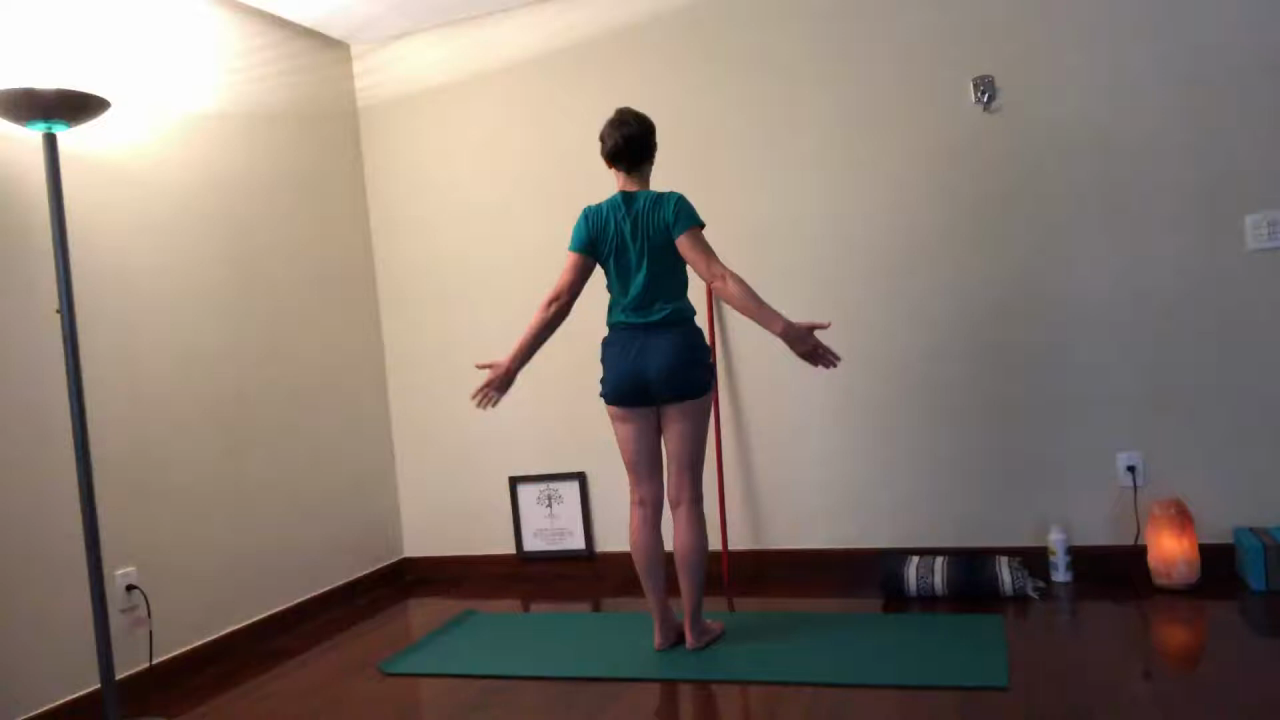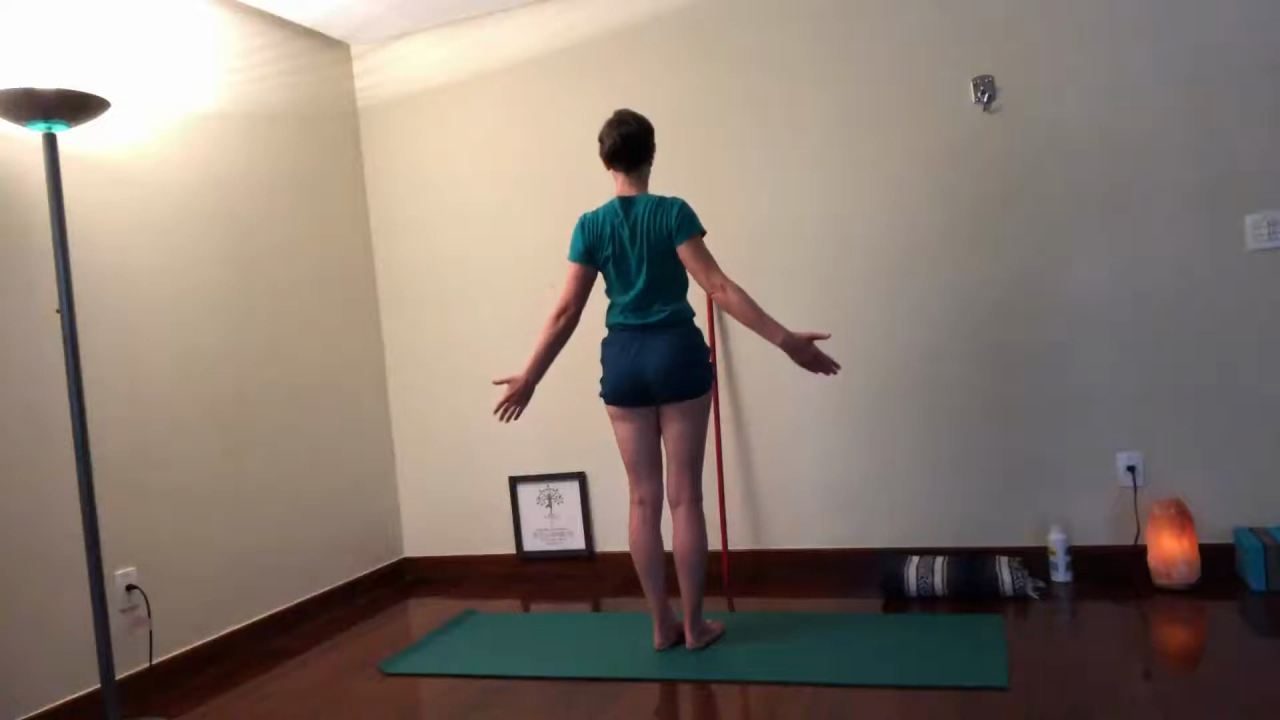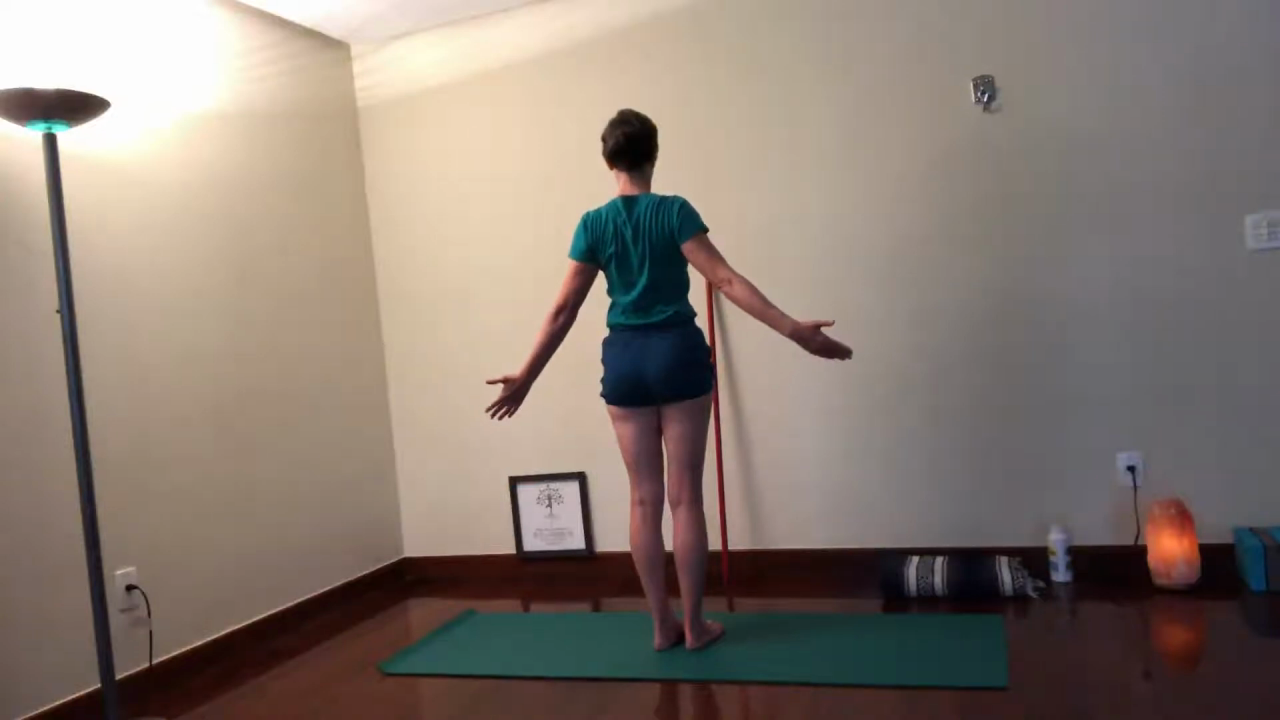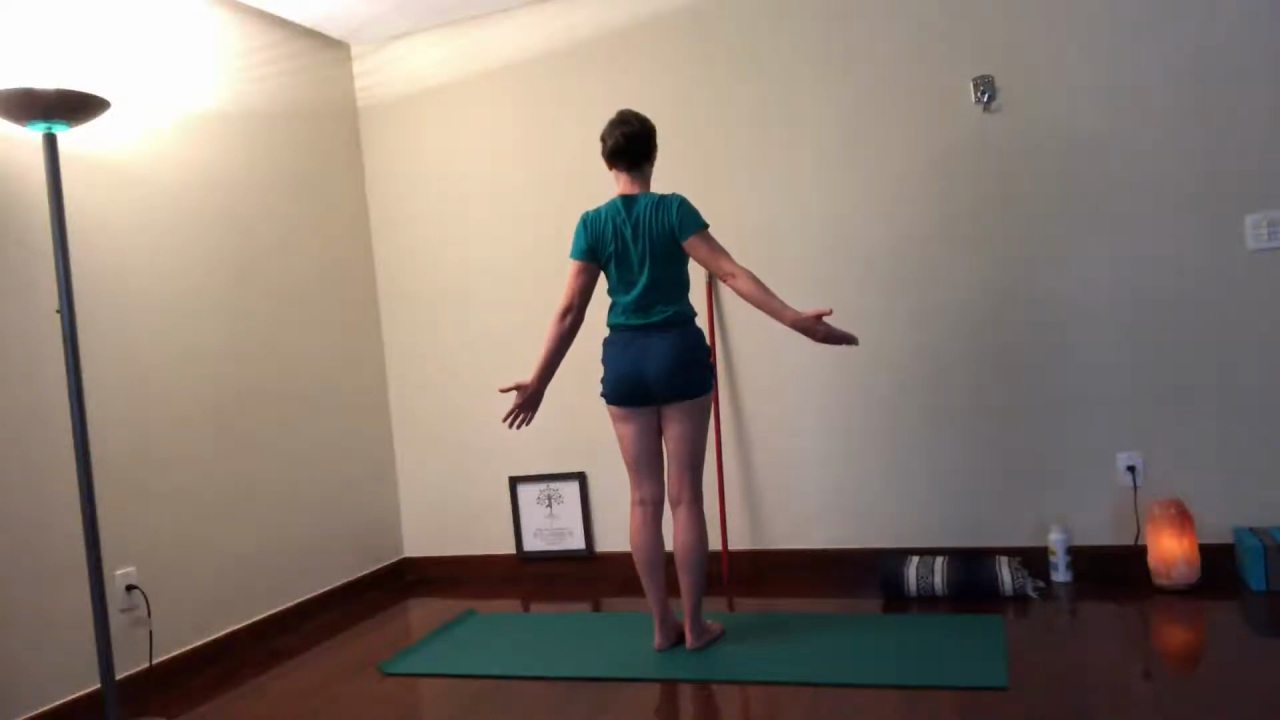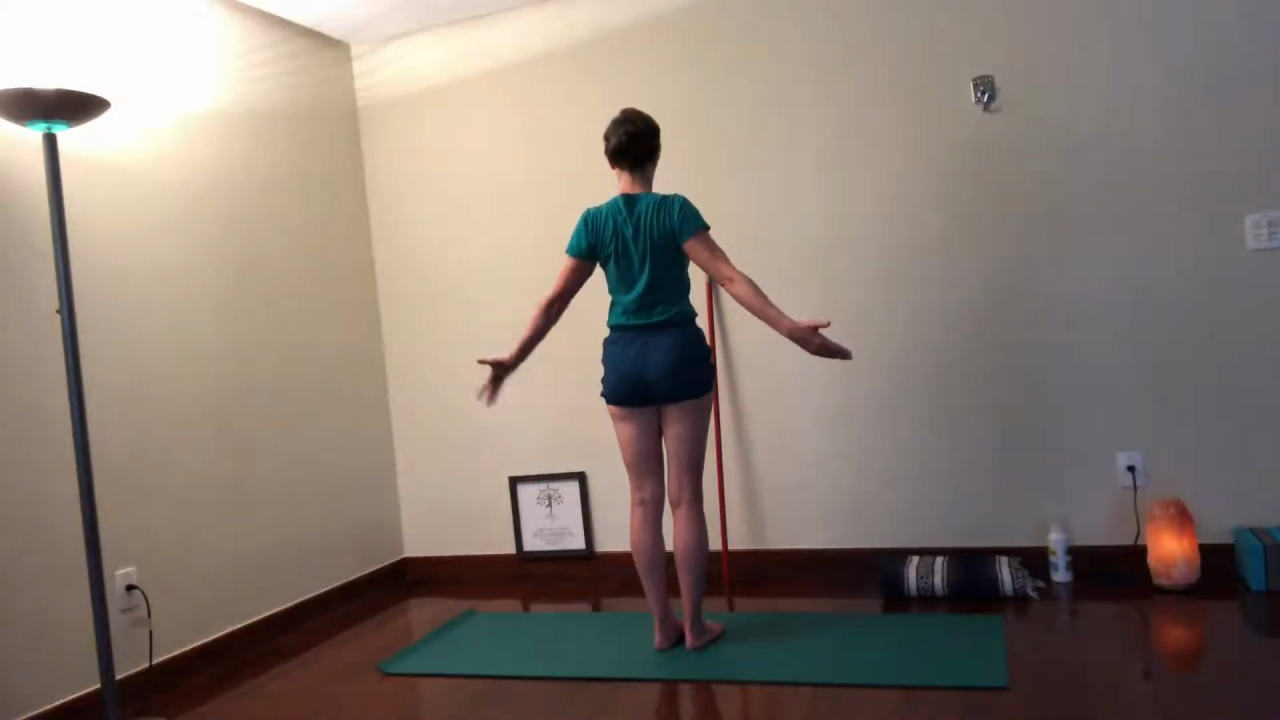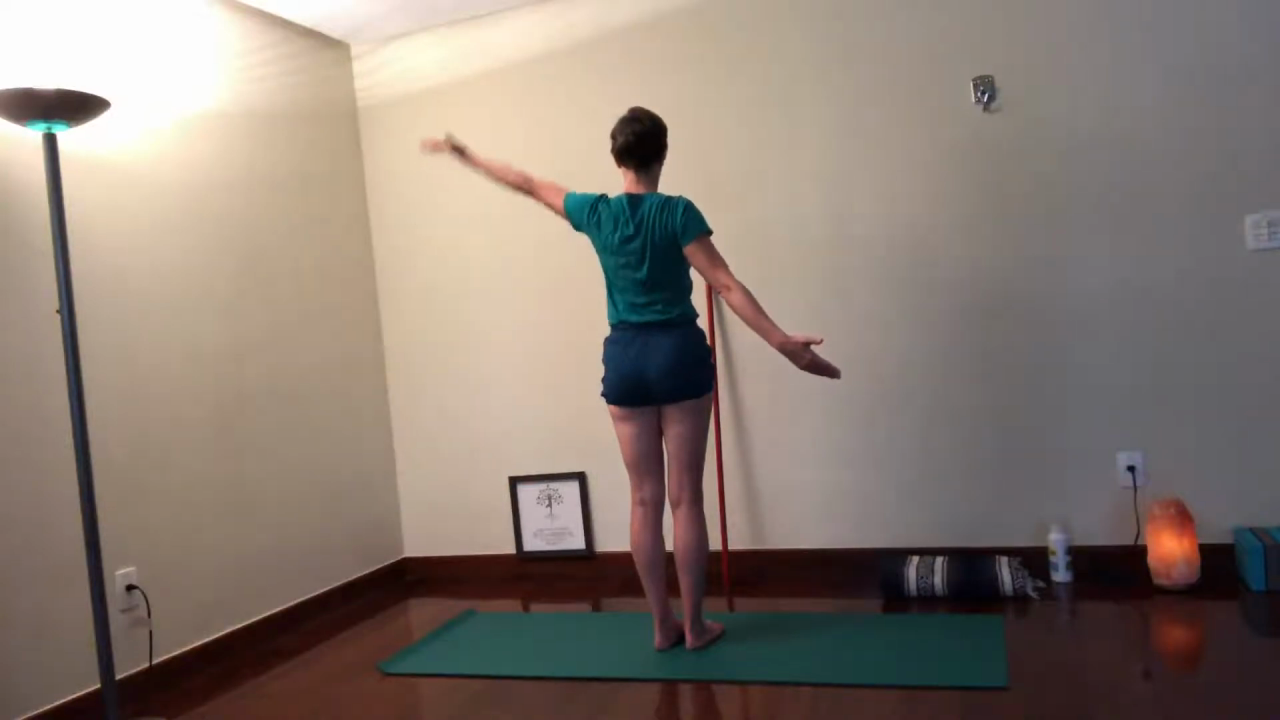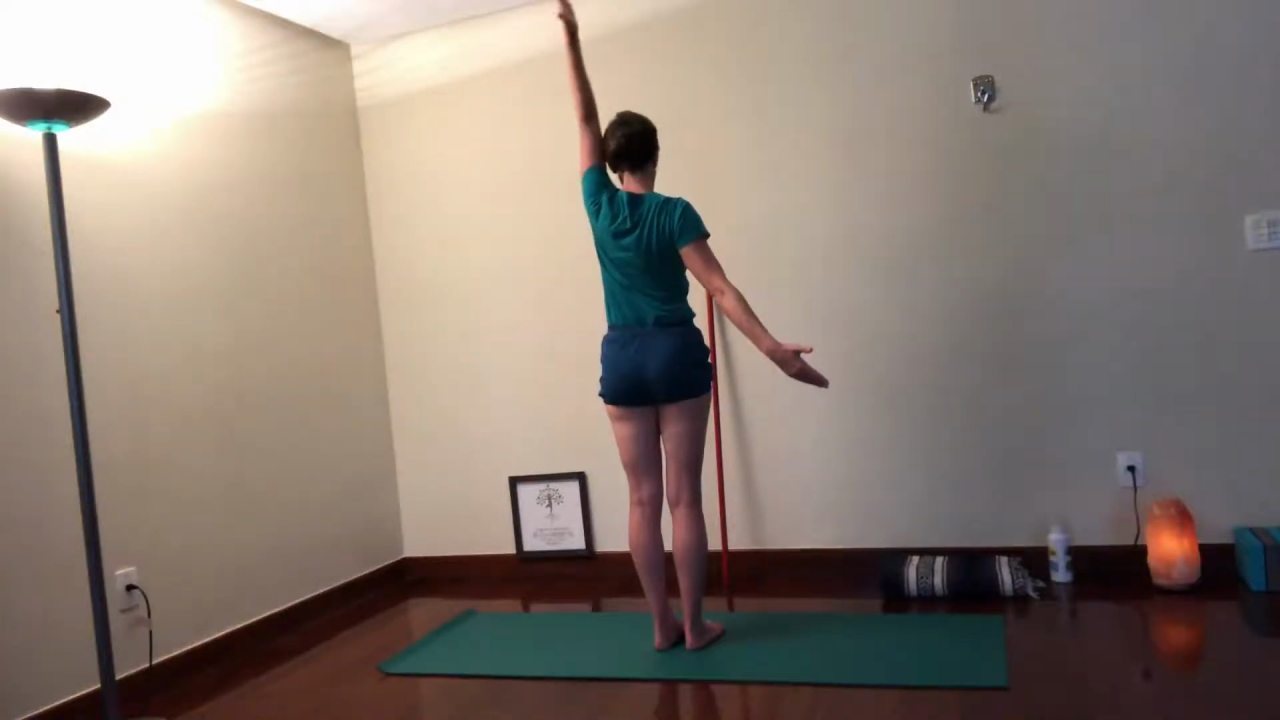
dt=0.7s
person 1, frame 1
left shoulder: (593, 219)
right shoulder: (672, 207)
left elbow: (559, 300)
right elbow: (718, 277)
left wrist: (512, 366)
right wrist: (785, 329)
left hip: (623, 359)
right hip: (677, 352)
left knee: (643, 498)
right knee: (685, 496)
left ankle: (662, 625)
right ankle: (694, 625)
person 1, frame 2
left shoulder: (590, 225)
right shoulder: (672, 212)
left elbow: (566, 311)
right elbow: (718, 287)
left wrist: (530, 377)
right wrist: (785, 339)
left hip: (622, 360)
right hip: (676, 352)
left knee: (643, 498)
right knee: (685, 495)
left ankle: (662, 624)
right ankle: (694, 624)
person 1, frame 3
left shoulder: (593, 224)
right shoulder: (674, 211)
left elbow: (564, 310)
right elbow: (726, 280)
left wrist: (525, 377)
right wrist: (793, 328)
left hip: (623, 359)
right hip: (677, 352)
left knee: (644, 498)
right knee: (685, 495)
left ankle: (662, 625)
right ankle: (694, 625)
person 1, frame 4
left shoulder: (591, 224)
right shoulder: (673, 209)
left elbow: (570, 311)
right elbow: (730, 273)
left wrist: (538, 382)
right wrist: (797, 320)
left hip: (623, 359)
right hip: (677, 351)
left knee: (644, 498)
right knee: (685, 495)
left ankle: (662, 624)
right ankle: (694, 624)
person 1, frame 5
left shoulder: (593, 222)
right shoulder: (675, 210)
left elbow: (556, 300)
right elbow: (729, 277)
left wrist: (512, 359)
right wrist: (791, 328)
left hip: (623, 359)
right hip: (677, 352)
left knee: (644, 498)
right knee: (685, 496)
left ankle: (662, 625)
right ankle: (695, 625)
person 1, frame 6
left shoulder: (596, 212)
right shoulder: (677, 212)
left elbow: (527, 185)
right elbow: (726, 285)
left wrist: (463, 154)
right wrist: (782, 342)
left hip: (623, 359)
right hip: (678, 353)
left knee: (644, 499)
right knee: (685, 497)
left ankle: (663, 626)
right ankle: (694, 625)
person 1, frame 7
left shoulder: (599, 205)
right shoulder: (675, 213)
left elbow: (585, 121)
right elbow: (720, 289)
right wrist: (774, 349)
left hip: (620, 359)
right hip: (675, 354)
left knee: (643, 499)
right knee: (685, 498)
left ankle: (663, 625)
right ankle: (695, 625)
